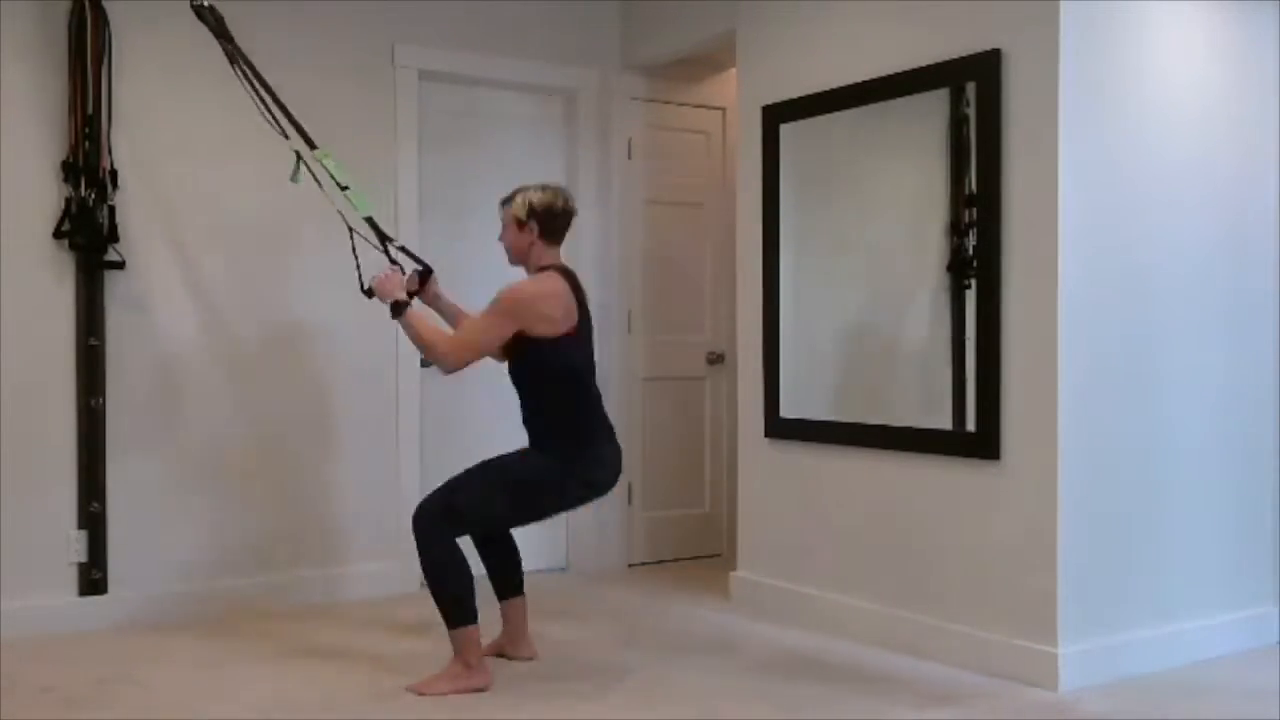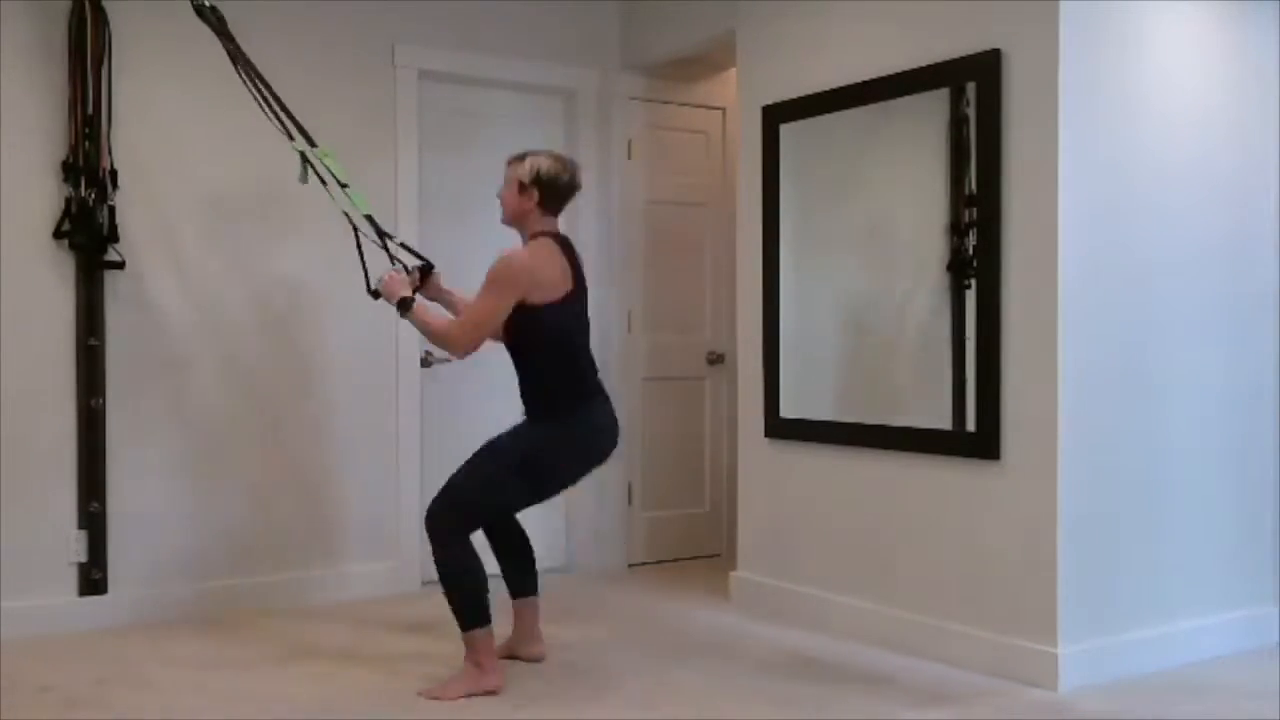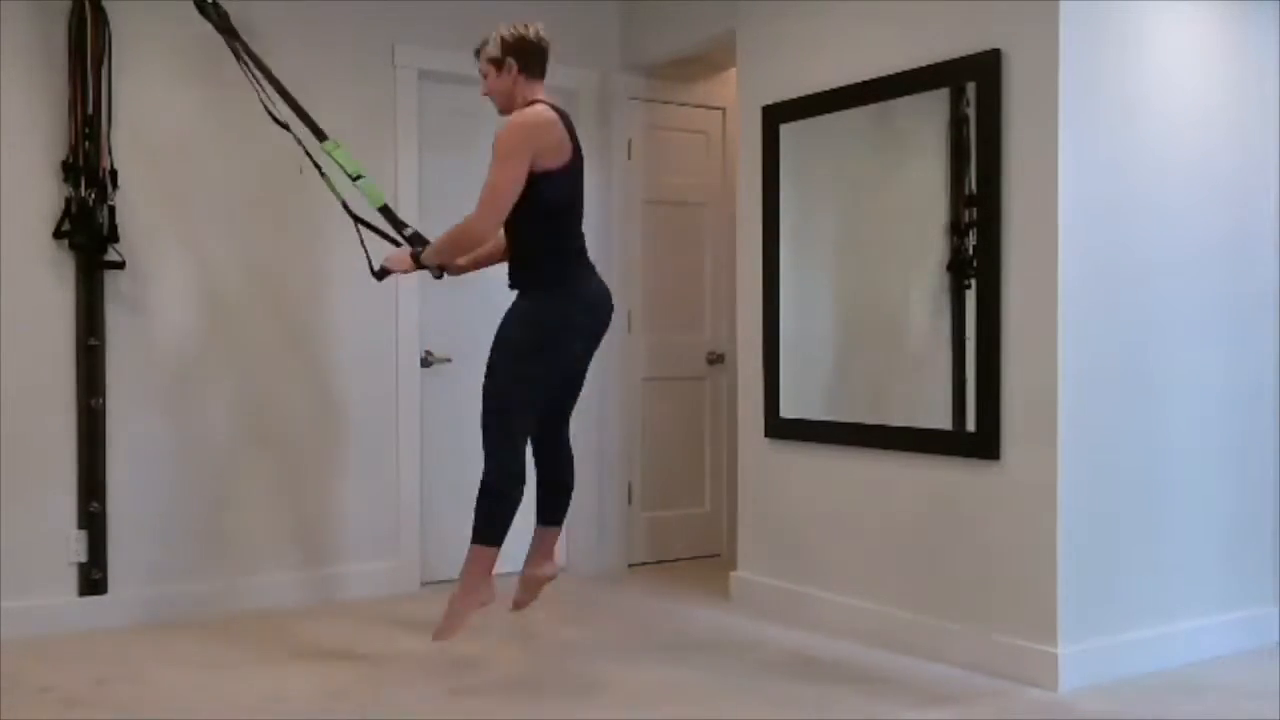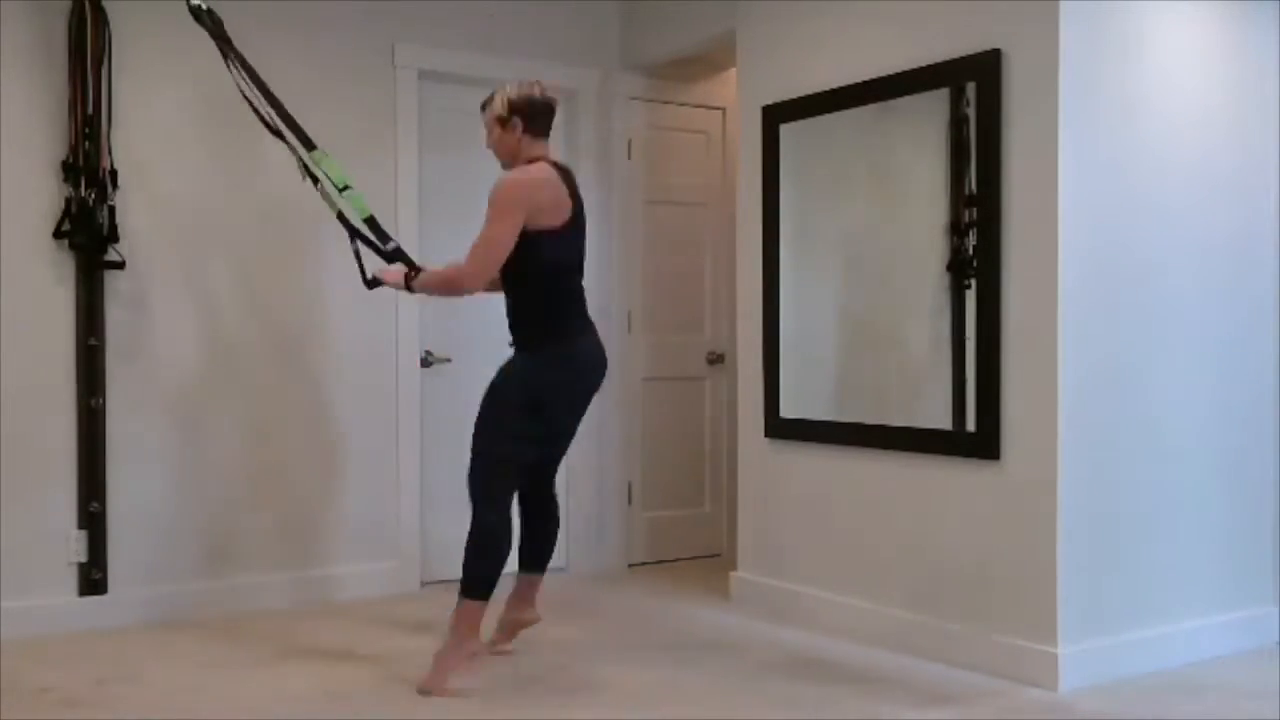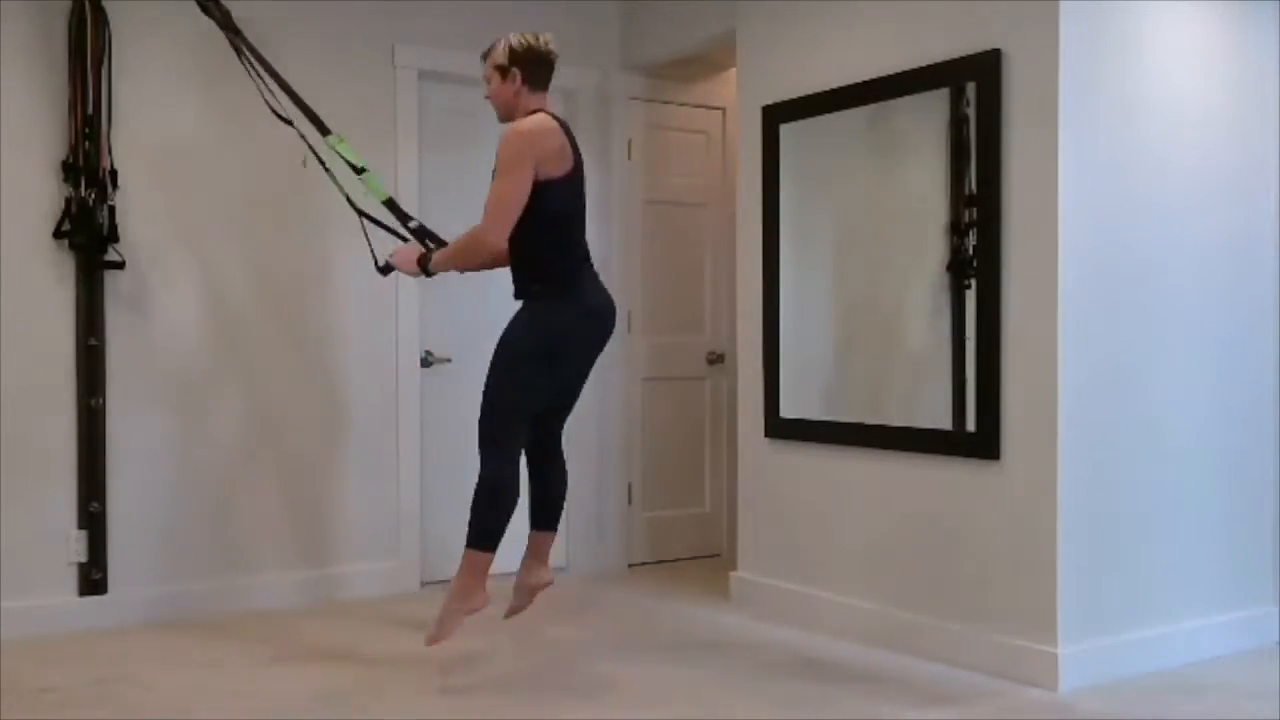
dt=0.3s
person 1, frame 1
left shoulder: (530, 293)
right shoulder: (558, 287)
left elbow: (451, 355)
right elbow: (486, 338)
left wrist: (401, 301)
right wrist: (433, 297)
left hip: (566, 462)
right hip: (591, 458)
left knee: (435, 521)
right knee: (481, 505)
left ankle: (468, 667)
right ankle: (516, 637)
person 1, frame 2
left shoulder: (523, 262)
right shoulder: (557, 253)
left elbow: (460, 343)
right elbow: (500, 325)
left wrist: (404, 299)
right wrist: (438, 293)
left hip: (566, 430)
right hip: (590, 425)
left knee: (447, 519)
right knee: (488, 505)
left ankle: (482, 667)
right ankle: (527, 635)
person 1, frame 3
left shoulder: (526, 126)
right shoulder: (552, 125)
left elbow: (484, 222)
left wrist: (422, 258)
right wrist: (450, 263)
left hip: (555, 307)
right hip: (584, 302)
left knee: (504, 441)
right knee: (547, 431)
left ankle: (477, 580)
right ankle: (543, 554)
person 1, frame 4
left shoulder: (523, 183)
right shoulder: (557, 181)
left elbow: (472, 278)
left wrist: (408, 277)
right wrist: (427, 274)
left hip: (550, 363)
right hip: (575, 357)
left knee: (488, 491)
right knee: (533, 477)
left ankle: (467, 637)
right ankle: (525, 599)
person 1, frame 5
left shoulder: (527, 134)
right shoulder: (552, 133)
left elbow: (492, 235)
left wrist: (427, 262)
right wrist: (441, 256)
left hip: (559, 311)
right hip: (584, 309)
left knee: (498, 442)
right knee: (540, 435)
left ankle: (472, 583)
right ankle: (537, 561)
